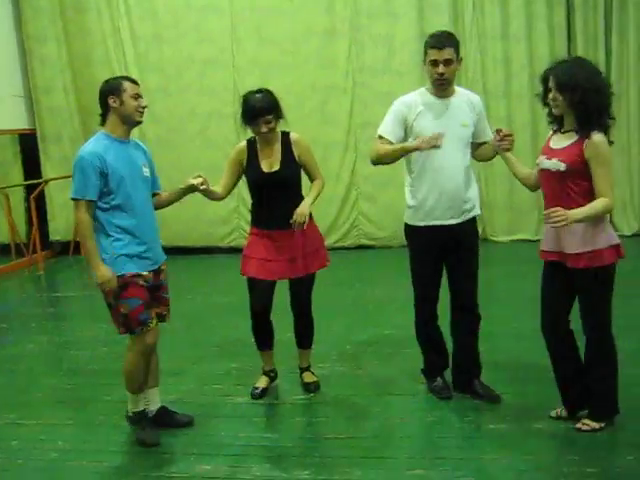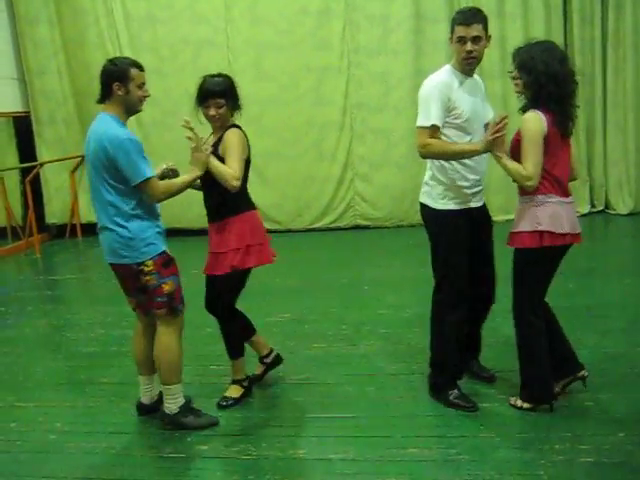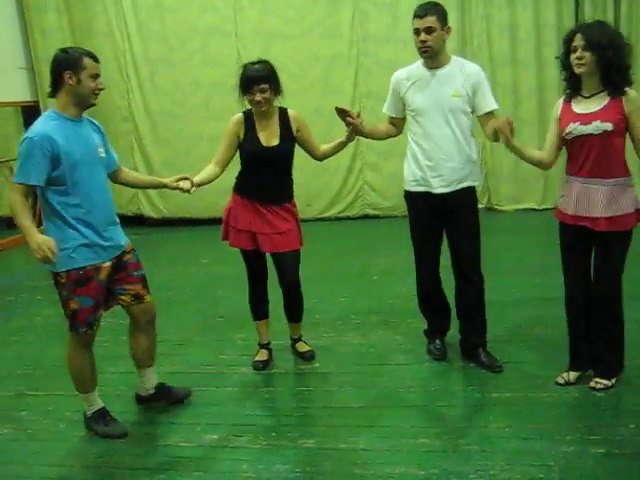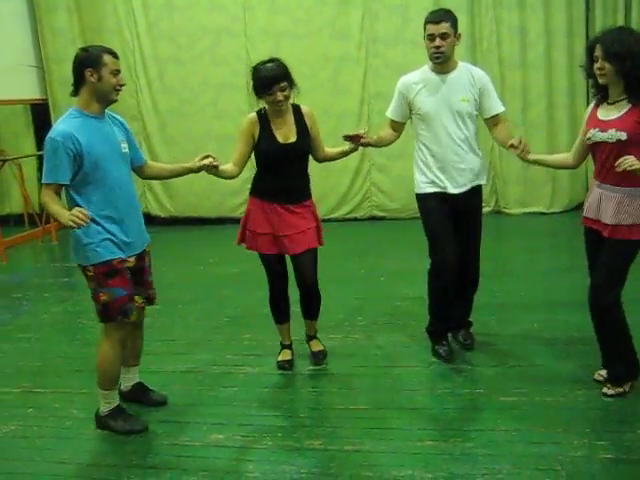
dt=1s
person 1, frame 1
left shoulder: (140, 149)
right shoulder: (92, 154)
right elbow: (82, 214)
left wrist: (185, 190)
right wrist: (97, 265)
left hip: (152, 260)
right hip: (120, 267)
left knee: (151, 339)
right knee: (145, 339)
left ankle: (153, 407)
right ankle: (135, 411)
person 1, frame 2
left shoulder: (104, 129)
right shoulder: (118, 137)
right elbow: (156, 192)
left wrist: (158, 173)
right wrist: (194, 172)
left hip: (124, 244)
right hip: (141, 246)
left knee: (147, 321)
right knee: (171, 321)
left ankle: (149, 397)
right ankle: (174, 408)
person 1, frame 3
left shoulder: (93, 128)
right shoulder: (42, 136)
left elbow: (117, 173)
right elbow: (19, 194)
left wrist: (163, 182)
right wrist: (33, 234)
left hip: (115, 244)
right hip: (76, 257)
left knee: (144, 312)
right knee: (83, 335)
left ankle: (149, 388)
right ankle: (93, 409)
person 1, frame 4
left shoulder: (117, 124)
right shoulder: (64, 134)
left elbow: (143, 168)
right elbow: (48, 193)
left wrist: (189, 167)
right wrist: (66, 216)
left hip: (135, 241)
right hip: (101, 249)
left knee: (136, 317)
right knee: (117, 328)
left ankle: (129, 383)
right ankle: (107, 409)
person 2, frame 1
left shoulder: (472, 103)
right shoulder: (406, 105)
right elbow: (377, 153)
left wrist: (498, 147)
right wrist: (413, 145)
left hip: (464, 220)
right hip: (422, 223)
left knee: (467, 303)
right knee: (426, 304)
left ankle: (467, 375)
right ankle: (435, 371)
person 2, frame 2
left shoulder: (477, 84)
right shoulder: (437, 85)
right elbow: (425, 145)
right wrist: (477, 148)
left hip: (474, 203)
right hip: (445, 206)
left knee: (483, 288)
right knee: (452, 292)
left ankle: (466, 356)
right ankle: (442, 380)
person 2, frame 3
left shoulder: (470, 73)
right shoulder: (402, 79)
left elbow: (488, 124)
right elbow: (394, 127)
left wrist: (499, 129)
right wrist: (361, 129)
left hip: (461, 187)
right hip: (419, 188)
left knee: (468, 269)
right knee: (426, 268)
left ankle: (474, 344)
right ankle: (437, 332)
person 2, frame 4
left shoulder: (476, 78)
right shoulder: (409, 84)
left elbow: (496, 123)
right elbow: (394, 129)
left wrist: (511, 140)
right wrist: (371, 141)
left hip: (469, 185)
right hip: (431, 187)
left knee: (468, 262)
right knee: (444, 261)
left ankle: (460, 322)
right ankle: (439, 332)
person 3, frame 1
left shoulder: (594, 141)
right shoulder: (554, 134)
left elbow: (606, 201)
right elbow: (535, 181)
left wrist: (573, 216)
right wrist: (505, 155)
left hip: (590, 244)
right hip: (556, 243)
left knee: (596, 328)
right knee: (552, 324)
left ankle: (603, 408)
right ankle: (576, 400)
person 3, frame 2
left shoulder: (533, 119)
right shoulder: (557, 117)
left elbow: (529, 179)
right elbow: (571, 172)
left wrist: (500, 154)
left hip: (540, 221)
right hip: (560, 218)
left knee: (525, 308)
right knee: (534, 301)
left ankle: (537, 391)
right ankle: (566, 367)
person 3, frame 3
right shoulder: (563, 104)
right elbow: (546, 160)
right wrist: (512, 144)
right hip: (574, 203)
left knee: (606, 288)
right knee: (575, 288)
left ankle: (608, 365)
right ankle: (579, 361)
person 3, frame 4
right shoulder: (595, 108)
right elbow: (574, 159)
right wrist: (531, 158)
right hip: (598, 206)
left knee: (602, 292)
right knee: (602, 292)
person 4, frame 1
left shoulder: (295, 142)
right shoulder: (242, 151)
left elbow: (318, 179)
right elbow: (222, 192)
left wrist: (306, 203)
right wrist: (205, 189)
left hip: (299, 234)
right hip: (263, 238)
left knee: (301, 305)
right knee: (259, 309)
left ankle: (305, 366)
right ankle: (268, 370)
person 4, frame 2
left shoulder: (233, 135)
right shoulder: (215, 135)
left elbow: (232, 182)
left hip: (238, 229)
right hip: (224, 230)
left knee: (221, 305)
right knee: (217, 303)
left ankle: (239, 379)
right ankle: (268, 353)
person 4, frame 3
left shoulder: (292, 118)
right shoulder: (239, 123)
left elbow: (318, 153)
right elbow: (217, 166)
left wrist: (347, 138)
right wrist: (194, 182)
left hip: (282, 210)
right hip: (247, 210)
left knee: (291, 280)
right knee: (257, 278)
left ankle: (296, 338)
right ankle: (264, 344)
person 4, frame 4
left shoulder: (305, 114)
right shoulder: (254, 122)
left elbow: (320, 155)
right elbow: (236, 168)
left wrist: (350, 149)
right wrist: (215, 169)
left hip: (301, 209)
right hip: (265, 211)
left knee: (308, 281)
right knee: (277, 282)
left ankle: (312, 334)
right ankle: (285, 343)
